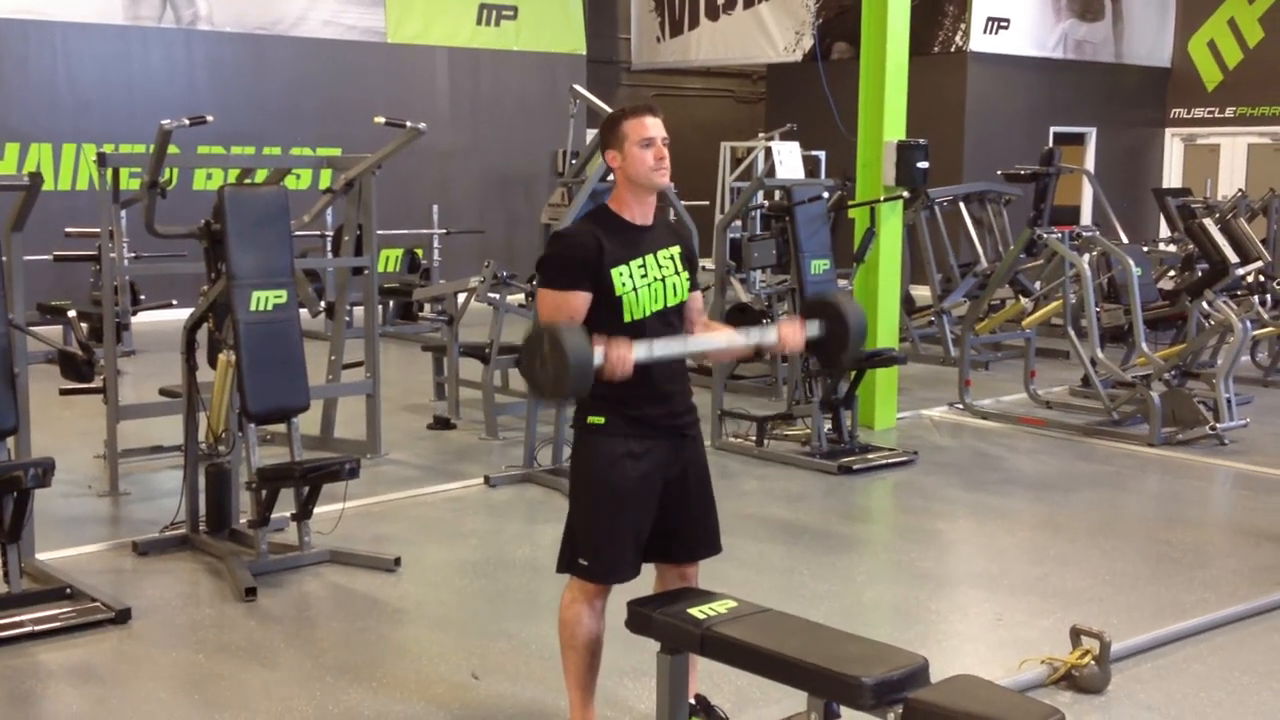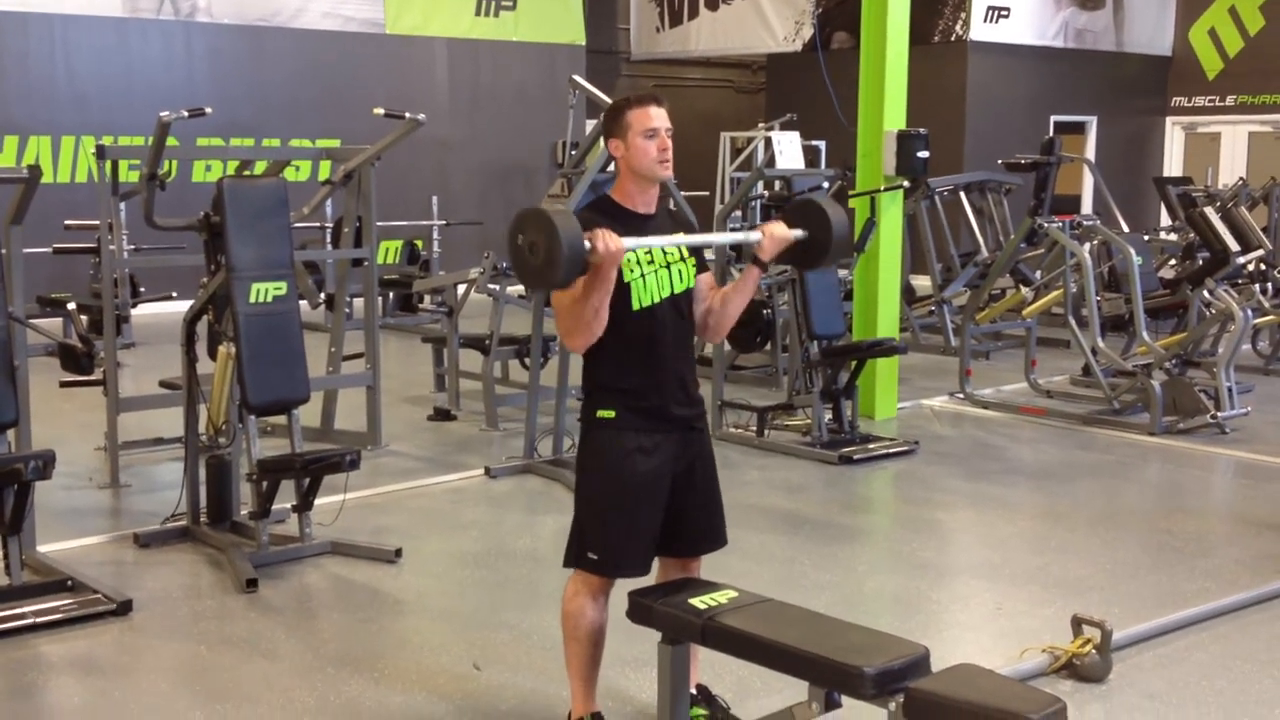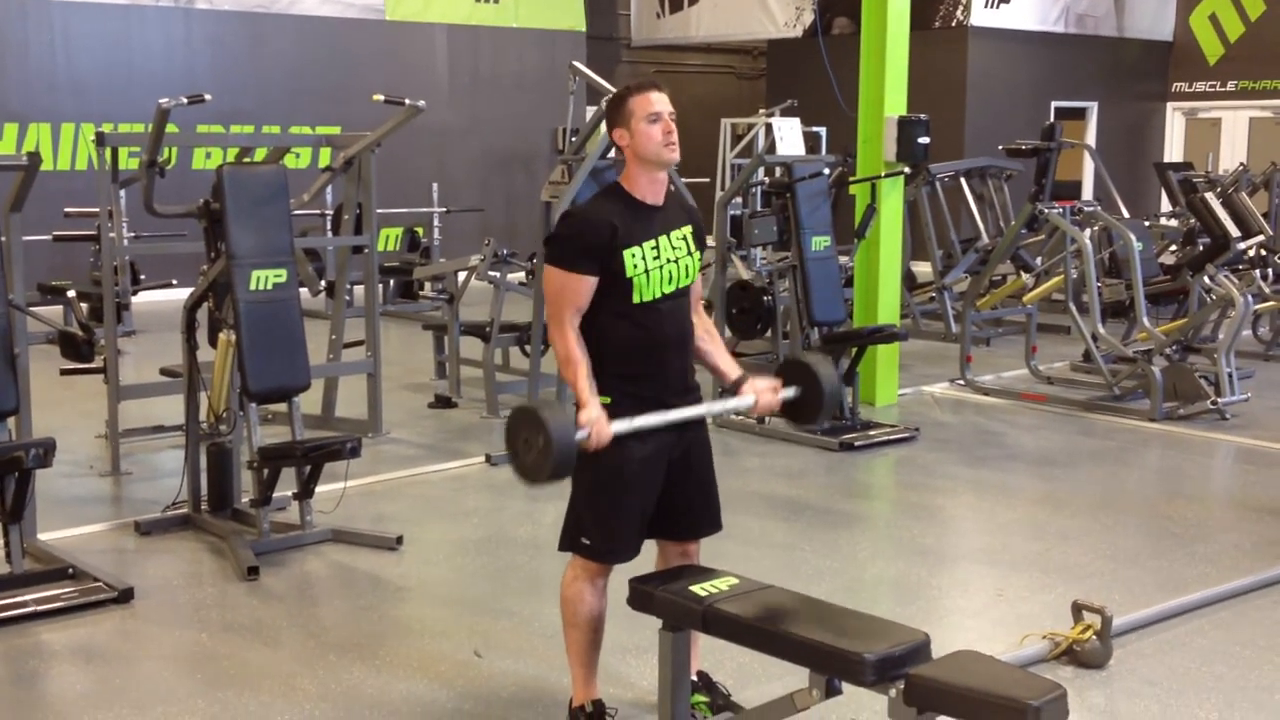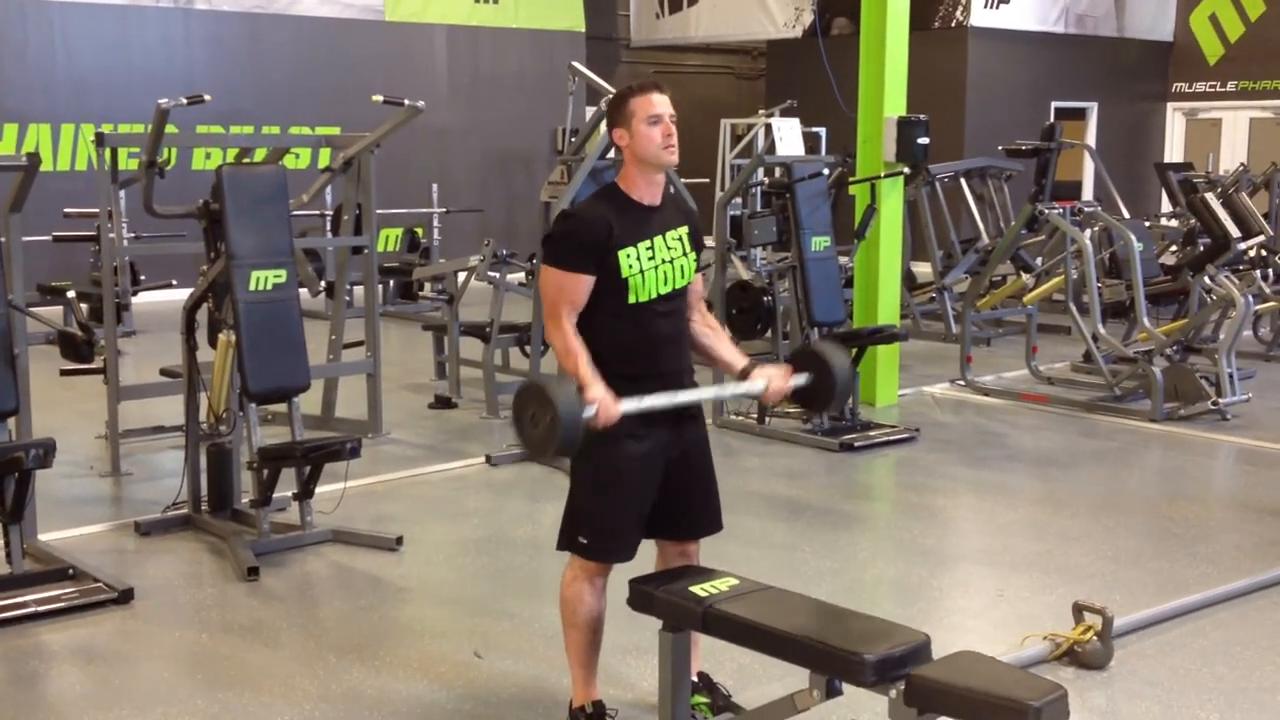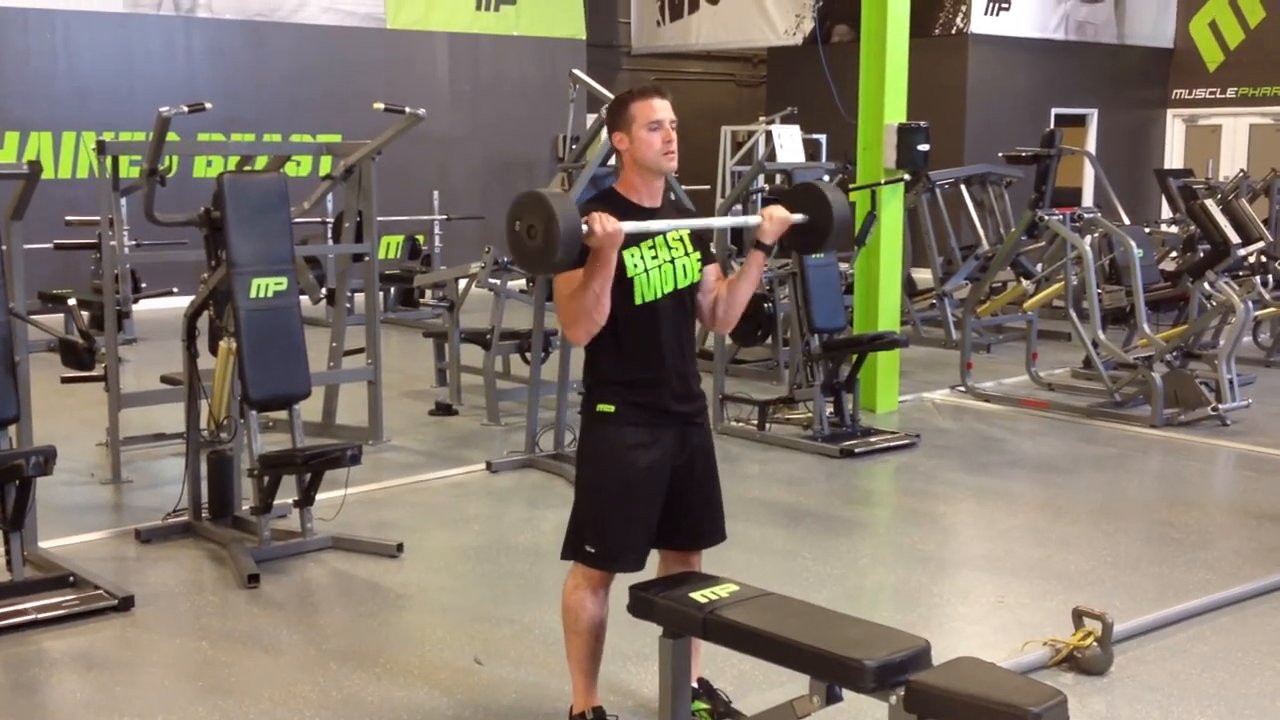
dt=0.5s
person 1, frame 1
left shoulder: (677, 239)
right shoulder: (580, 244)
right wrist: (600, 355)
left hip: (679, 427)
right hip: (613, 433)
left knee: (683, 566)
right knee: (593, 580)
person 1, frame 2
left shoulder: (680, 228)
right shoulder: (588, 230)
left elbow: (711, 323)
right elbow: (575, 336)
left wrist: (759, 262)
right wrist: (604, 267)
left hip: (685, 420)
right hip: (620, 428)
left knee: (686, 558)
right knee: (597, 571)
person 1, frame 3
left shoulder: (686, 217)
right shoulder: (592, 224)
right elbow: (562, 324)
left wrist: (739, 377)
right wrist: (588, 404)
left hip: (682, 411)
right hip: (620, 420)
left knee: (684, 545)
right knee: (594, 558)
person 1, frame 4
left shoulder: (684, 217)
right shoulder: (587, 223)
right elbow: (559, 322)
left wrist: (748, 367)
right wrist: (592, 389)
left hip: (680, 408)
right hip: (618, 415)
left knee: (683, 545)
right knee: (593, 558)
person 1, frame 5
left shoulder: (685, 220)
right shoulder: (591, 221)
left elbow: (718, 316)
right elbow: (578, 328)
left wrist: (761, 247)
right wrist: (604, 252)
left hip: (687, 414)
right hip: (621, 422)
left knee: (686, 553)
right knee: (597, 565)
